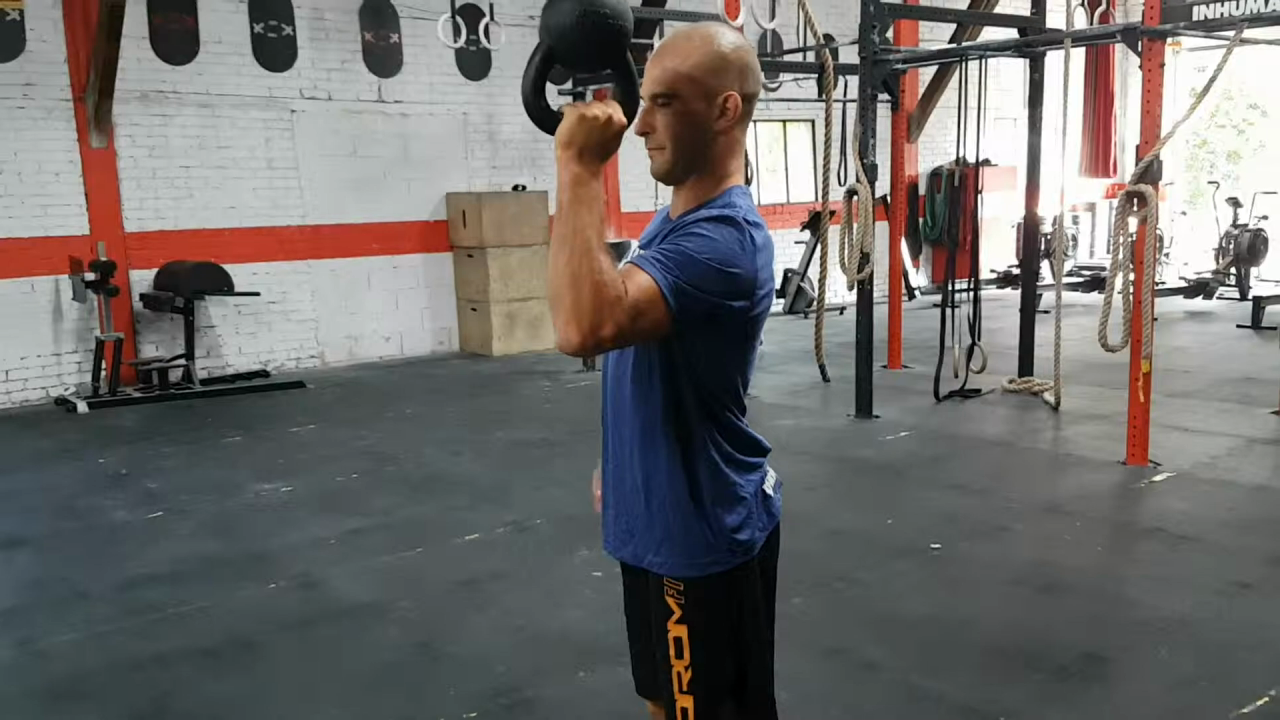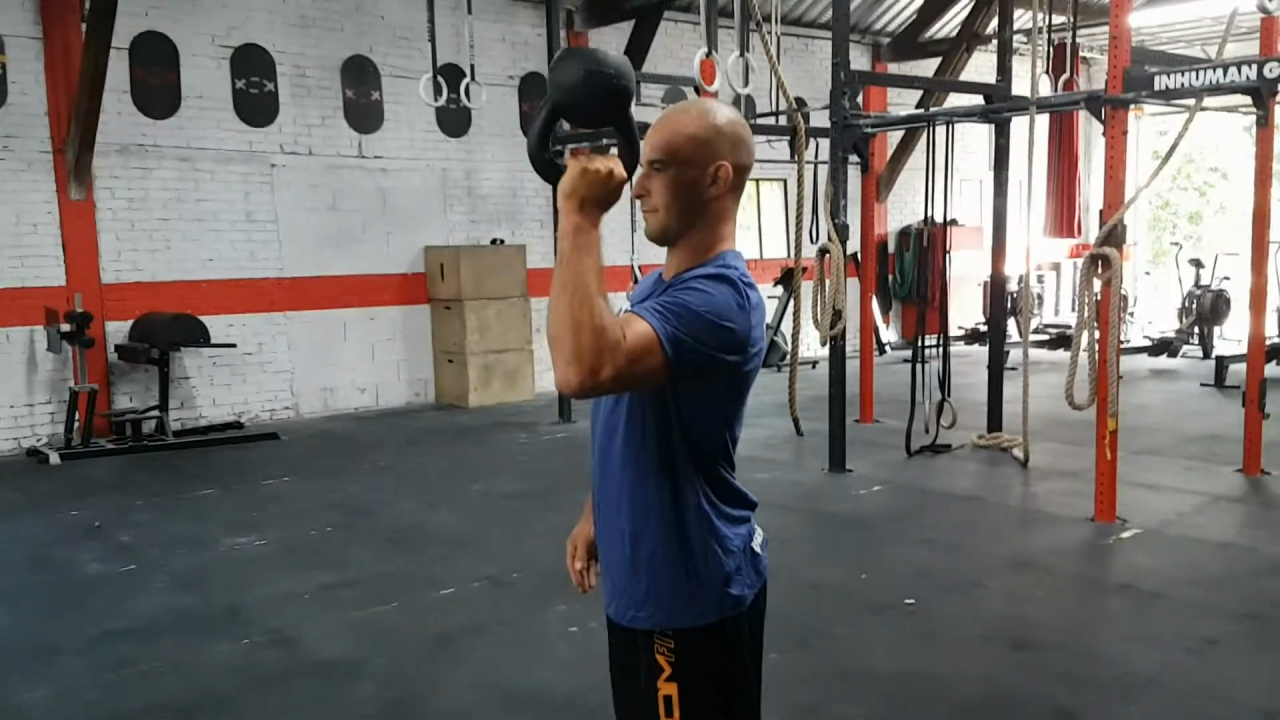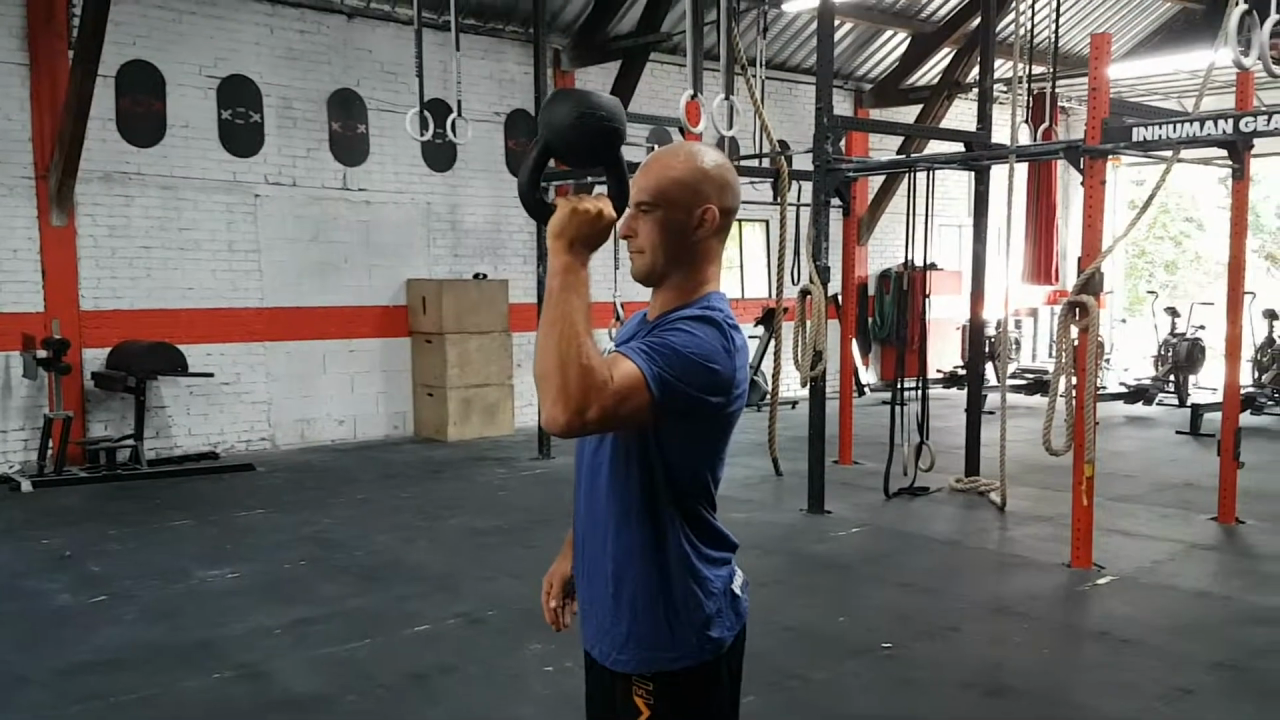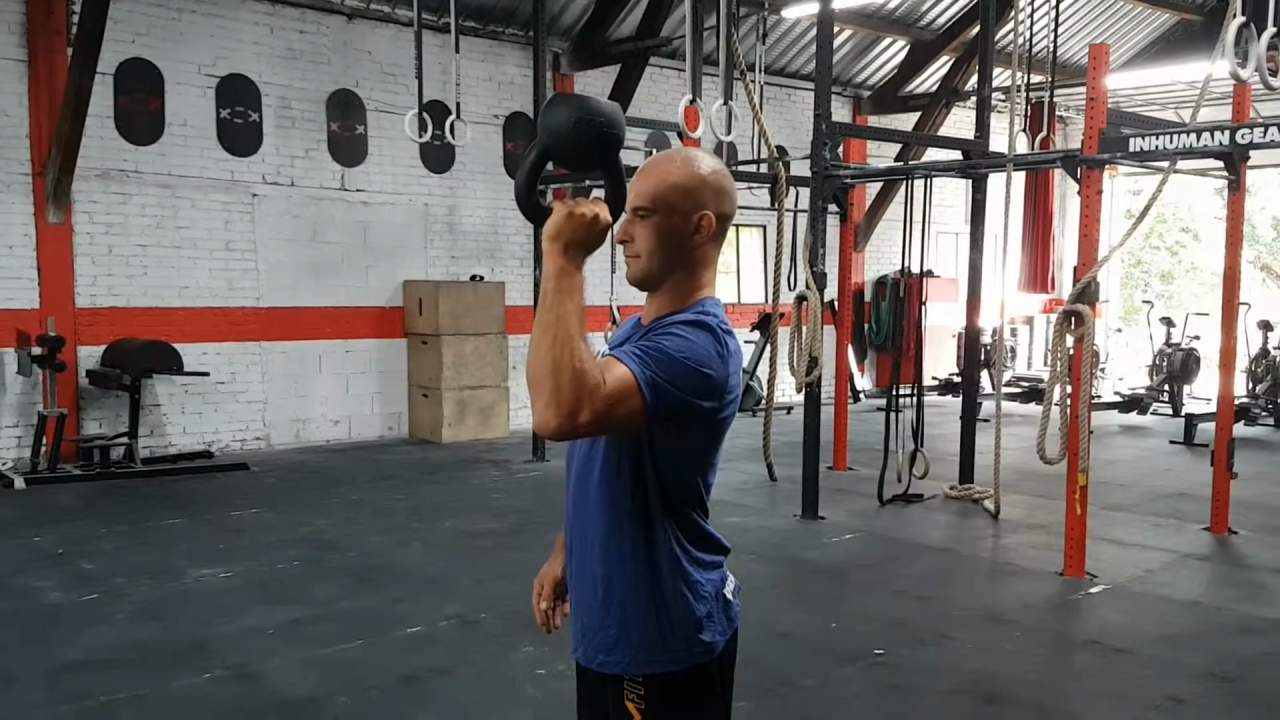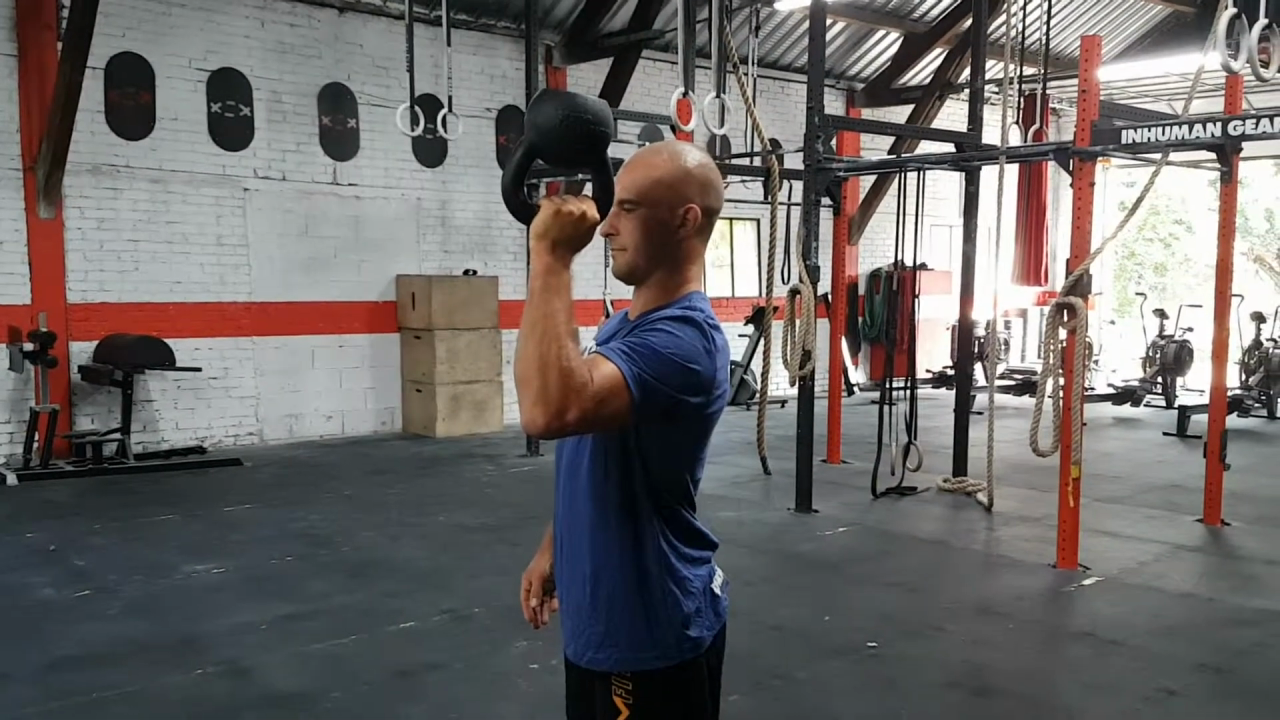
dt=1s
person 1, frame 1
left shoulder: (723, 238)
right shoulder: (680, 219)
left elbow: (585, 325)
left wrist: (579, 166)
right wrist: (618, 466)
left hip: (706, 533)
right hip: (660, 520)
person 1, frame 2
left shoulder: (719, 297)
right shoulder: (662, 285)
left elbow: (583, 370)
left wrist: (579, 217)
right wrist: (596, 515)
left hip: (693, 590)
right hip: (644, 579)
person 1, frame 3
left shoulder: (702, 339)
right shoulder: (646, 325)
left elbow: (569, 409)
left wrist: (567, 255)
right wrist: (574, 552)
left hip: (673, 632)
right hip: (622, 618)
person 1, frame 4
left shoulder: (696, 344)
right shoulder: (641, 330)
left elbow: (561, 412)
left wrist: (563, 258)
right wrist: (566, 552)
left hip: (665, 633)
right hip: (615, 620)
person 1, frame 5
left shoulder: (683, 339)
right shoulder: (627, 325)
left elbow: (550, 411)
left wrist: (551, 256)
right wrist: (554, 547)
left hip: (653, 630)
right hip: (604, 616)
